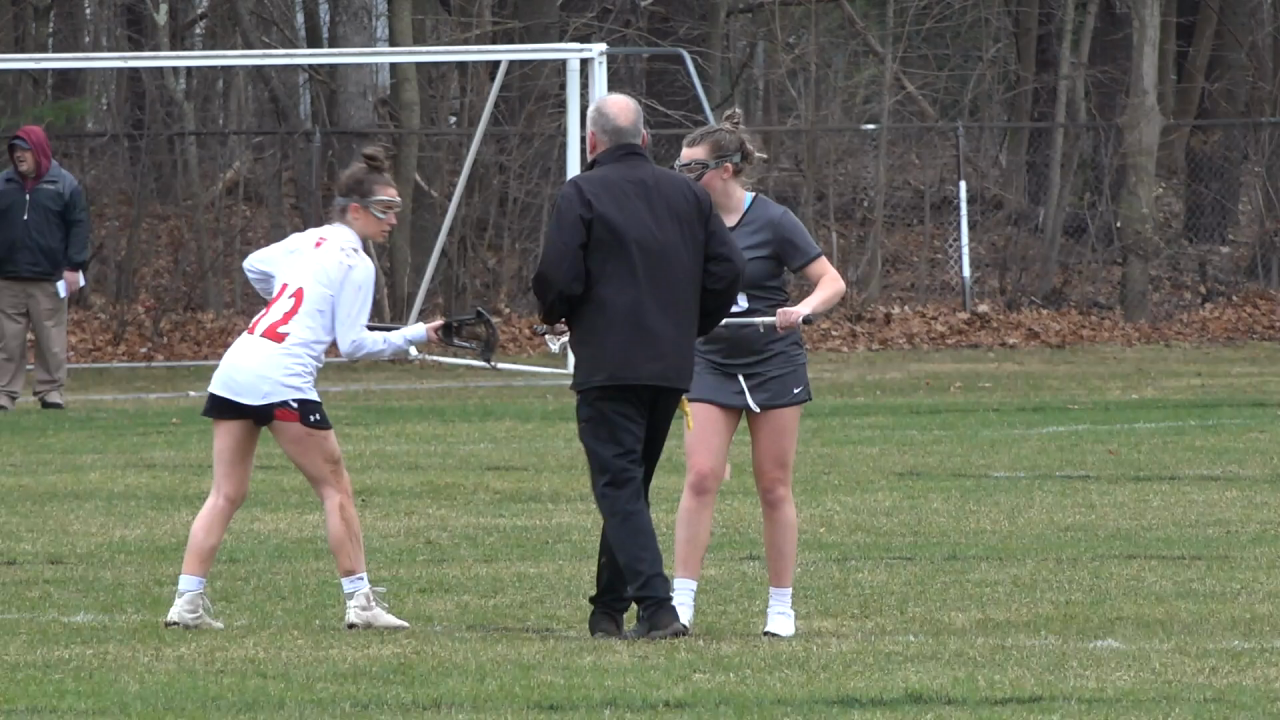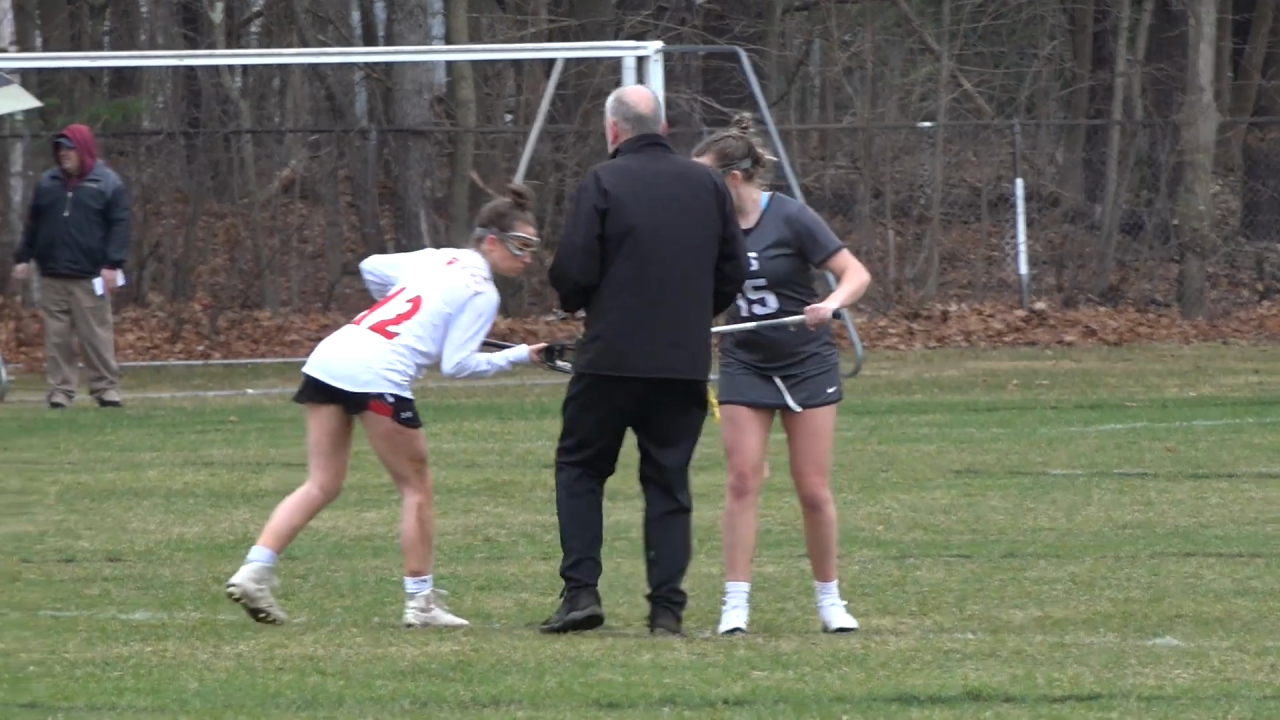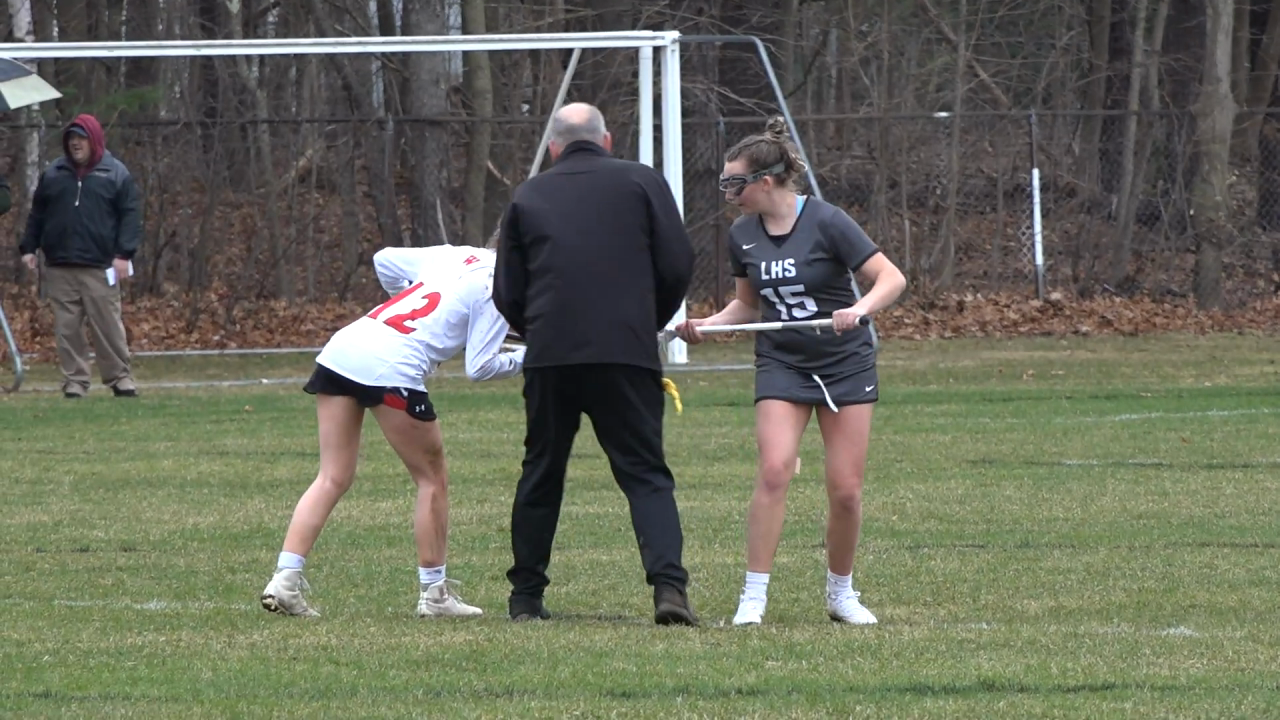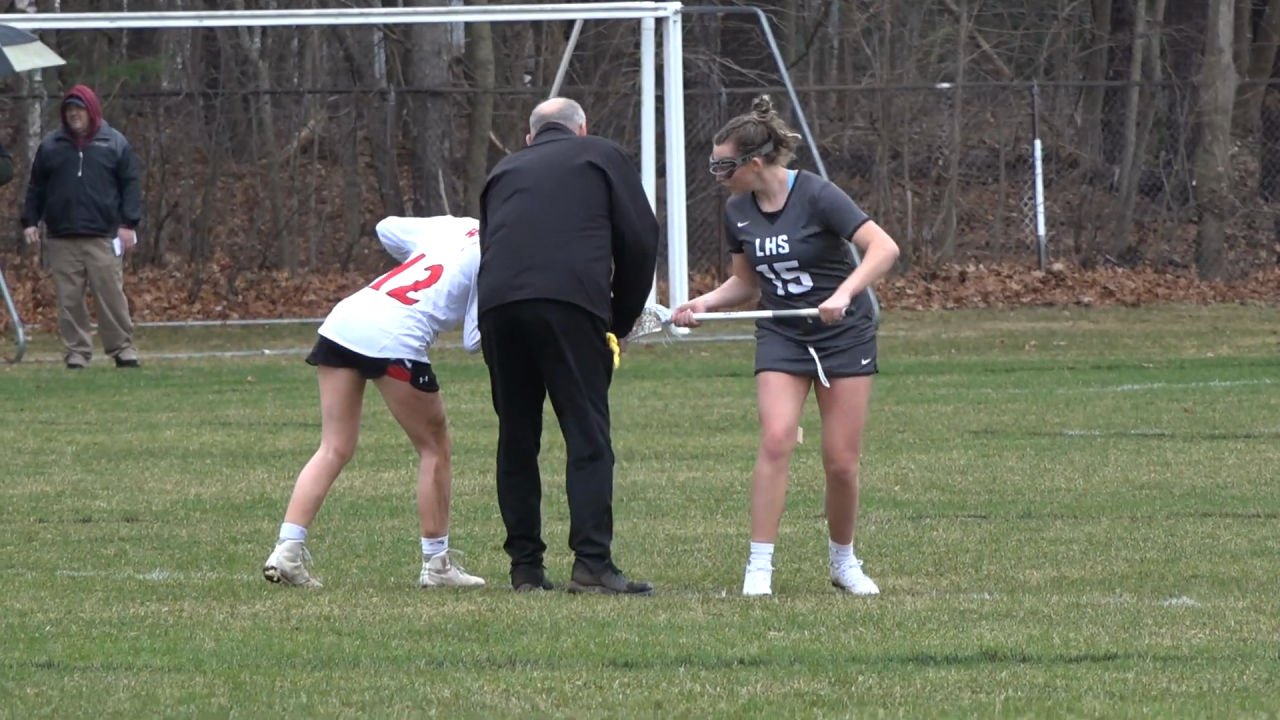
dt=0.4s
person 1, frame 1
left shoulder: (582, 191)
right shoulder: (687, 192)
left elbow: (558, 277)
right elbow: (727, 269)
left wrist: (552, 314)
left hip: (608, 367)
right hip: (669, 368)
left knee: (618, 487)
right knee: (631, 488)
person 1, frame 2
left shoulder: (603, 182)
right shoulder: (708, 184)
left elbow: (573, 270)
right elbow: (732, 271)
left wrist: (579, 302)
left hip: (611, 359)
right hip: (685, 364)
left knee: (578, 470)
right knee: (669, 487)
person 1, frame 3
left shoulder: (527, 198)
right shoulder: (642, 181)
left elbow: (506, 292)
right elbow: (676, 268)
right wrist: (648, 325)
left hip: (549, 355)
right hip: (624, 352)
left knee: (540, 475)
right knee: (646, 475)
left ankle: (526, 596)
person 1, frame 4
left shoulder: (504, 170)
right shoulder: (604, 155)
right elbow: (639, 242)
right wrist: (623, 319)
left hip: (498, 303)
right hip: (570, 301)
left knee: (517, 437)
right knee: (588, 436)
left ankle: (525, 566)
right ankle: (592, 564)
person 2, frame 1
left shoulder: (772, 220)
left elbow: (833, 282)
left wrist: (803, 309)
left hip: (774, 364)
right hip: (712, 362)
left knee: (774, 486)
right knee: (701, 478)
left ankle: (780, 607)
right ankle: (681, 600)
person 2, frame 2
left shoulder: (791, 216)
left elbow: (857, 274)
left wrist: (830, 303)
left hip: (808, 363)
right hip: (744, 364)
left knee: (814, 491)
right knee: (743, 480)
left ankle: (829, 599)
right ankle: (735, 604)
person 2, frame 3
left shoulder: (827, 221)
right shoulder: (741, 235)
left elbow: (892, 280)
left wrist: (859, 310)
right wrist: (706, 324)
left hip: (845, 364)
right hip: (780, 364)
left knee: (846, 489)
right knee: (772, 474)
left ankle: (840, 592)
right ankle: (753, 595)
person 2, frame 4
left shoulder: (817, 193)
right shoulder: (737, 212)
left elbow: (885, 248)
left wrist: (844, 293)
right wrist: (703, 303)
left hip: (844, 335)
right hip: (781, 336)
left knee: (841, 462)
right knee: (775, 442)
left ankle: (842, 560)
right ankle: (759, 565)
person 3, frame 1
left shoulder: (308, 240)
right shoulder: (357, 264)
left elbow: (253, 265)
right elbow: (354, 344)
right wrist: (415, 334)
left hip: (233, 372)
right hip: (282, 382)
left knee: (226, 495)
right knee: (336, 488)
left ankle: (187, 603)
right ankle: (360, 602)
person 3, frame 2
left shoulder: (434, 258)
right shoulder: (481, 292)
left elbow: (370, 267)
right elbow: (458, 365)
right wrist: (519, 355)
left hip: (329, 357)
right hip: (377, 375)
left knee: (321, 486)
right knee: (417, 487)
left ankle: (254, 573)
right ankle: (421, 603)
person 3, frame 3
left shoulder: (453, 254)
left elbow: (384, 259)
right elbow: (480, 368)
right wrist: (530, 355)
left hip: (341, 350)
right hip: (391, 368)
left knee: (331, 478)
right knee: (431, 479)
left ankle: (285, 581)
right ankle: (435, 593)
person 3, frame 4
left shoulder: (454, 226)
left elbow: (387, 228)
right elbow: (475, 340)
left hip: (343, 321)
right hip: (393, 338)
left knee: (334, 449)
right knee: (435, 448)
left ankle: (287, 551)
right ankle: (436, 563)
person 4, frame 1
left shoulder: (64, 183)
left elbow: (79, 226)
left wrist: (74, 265)
left hip: (49, 279)
left knee: (51, 340)
left ankle: (51, 390)
person 4, frame 2
left shoulder: (108, 182)
right shoulder: (48, 182)
left elbow: (120, 226)
right elbow: (33, 224)
left wrist: (112, 264)
right wrist: (23, 257)
left hip: (89, 277)
right hip: (51, 277)
left knee: (96, 336)
right knee: (56, 338)
left ankle: (105, 388)
right ankle: (60, 390)
person 4, frame 3
left shoulder: (116, 172)
right shoulder: (53, 173)
left elbow: (130, 215)
right elbow: (37, 214)
left wrist: (124, 253)
right wrist: (28, 247)
left hip: (100, 266)
right hip: (60, 267)
left knee: (108, 325)
right knee: (67, 328)
left ankle: (120, 378)
right ankle: (74, 380)
person 4, frame 4
left shoulder: (114, 142)
right shoulder: (51, 145)
left elbow: (130, 184)
right elbow: (36, 187)
left wrist: (129, 223)
right wrist: (30, 221)
left hip: (103, 236)
right hip: (62, 239)
left knee: (111, 296)
right knee: (69, 299)
left ankle: (123, 349)
right ankle: (76, 352)
